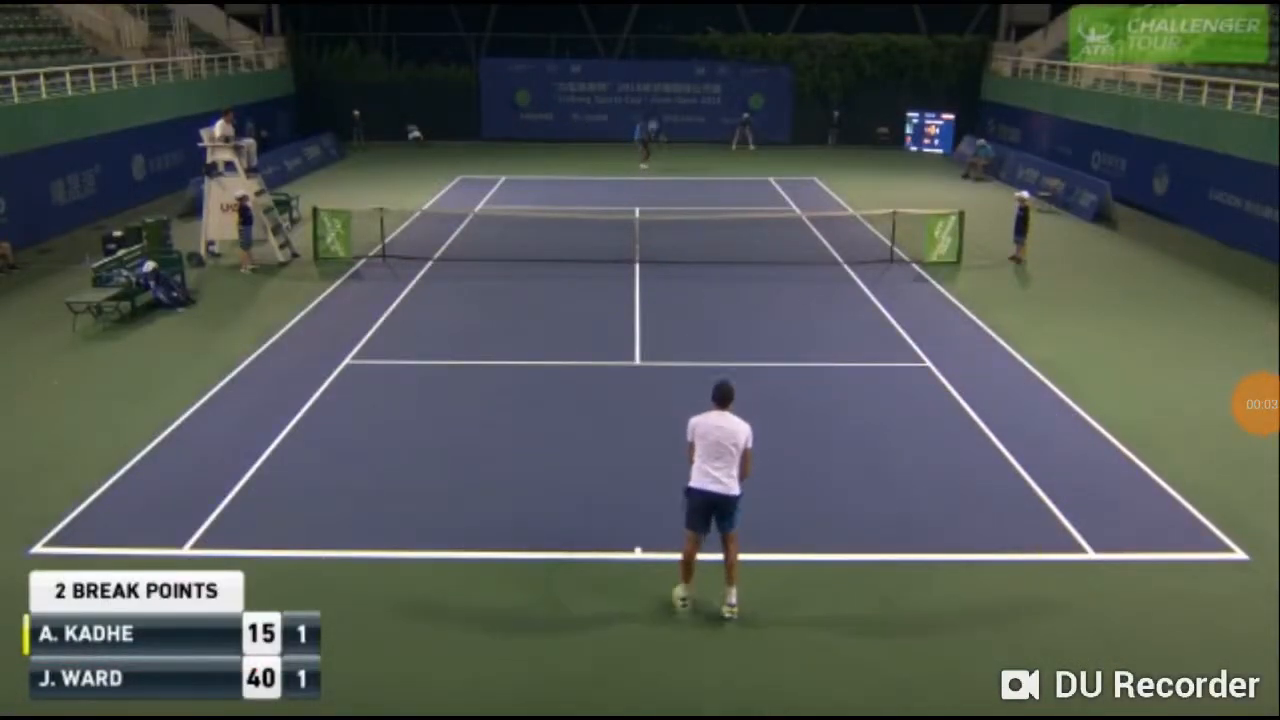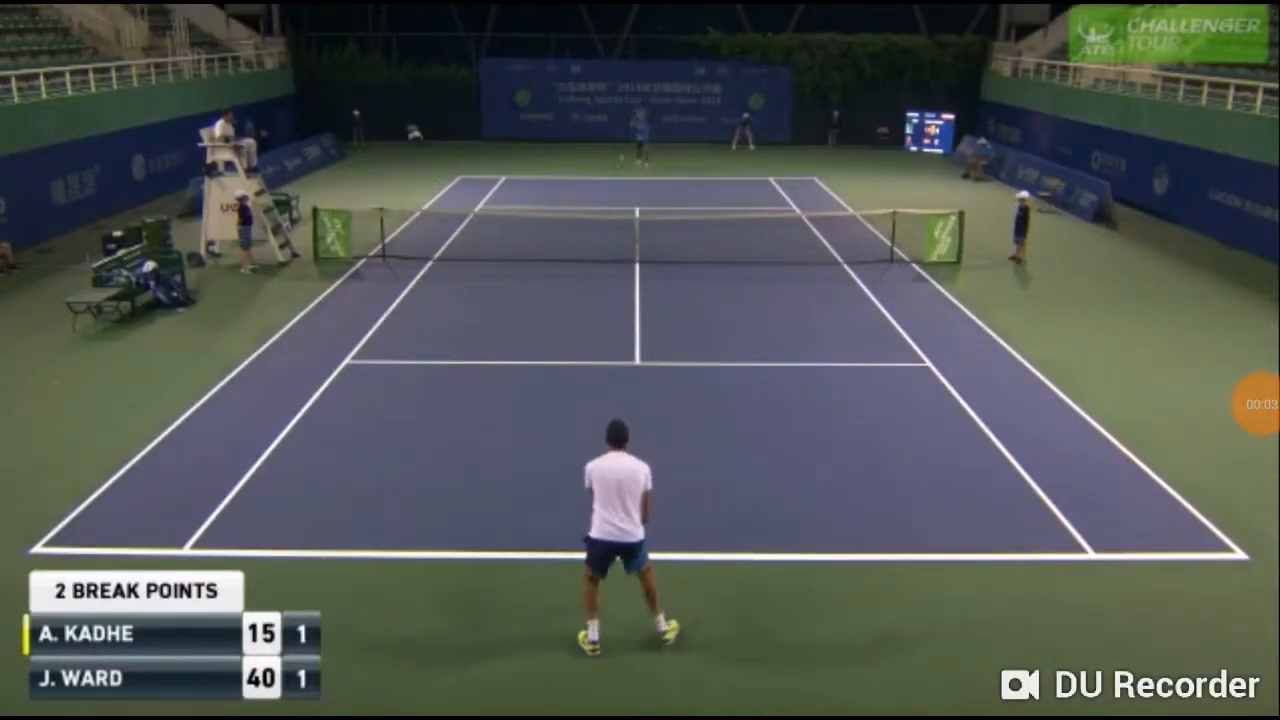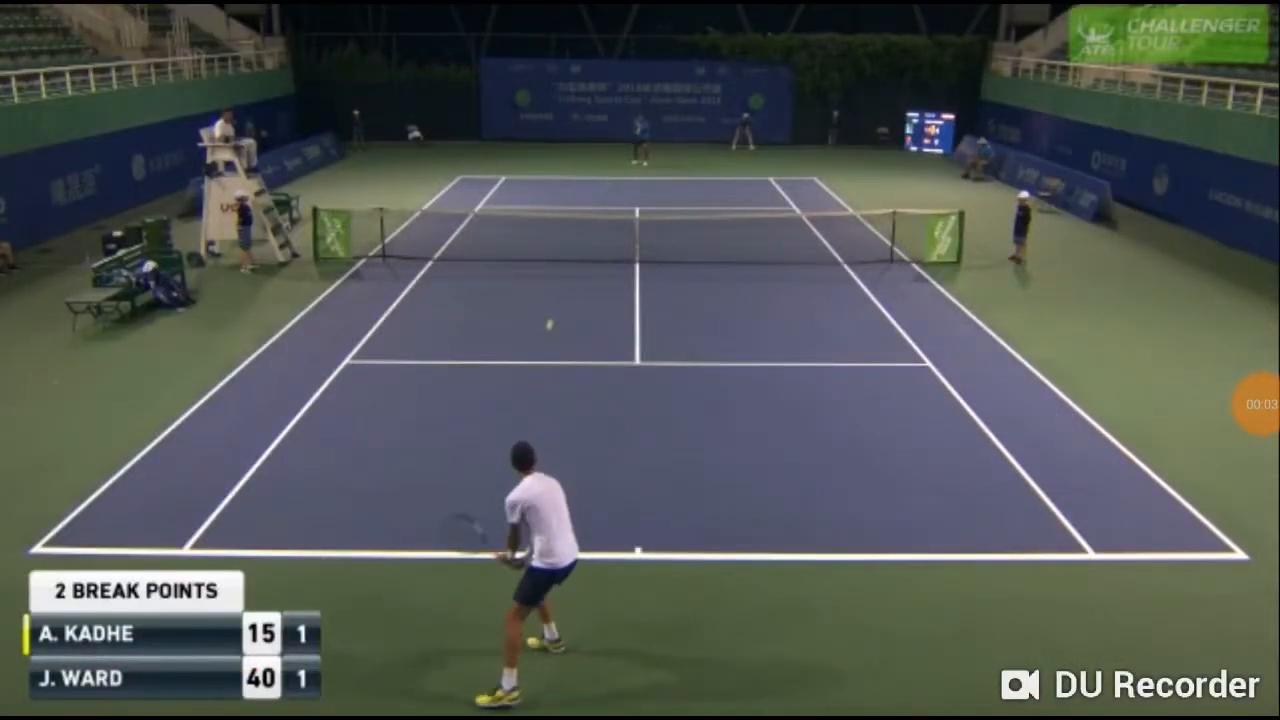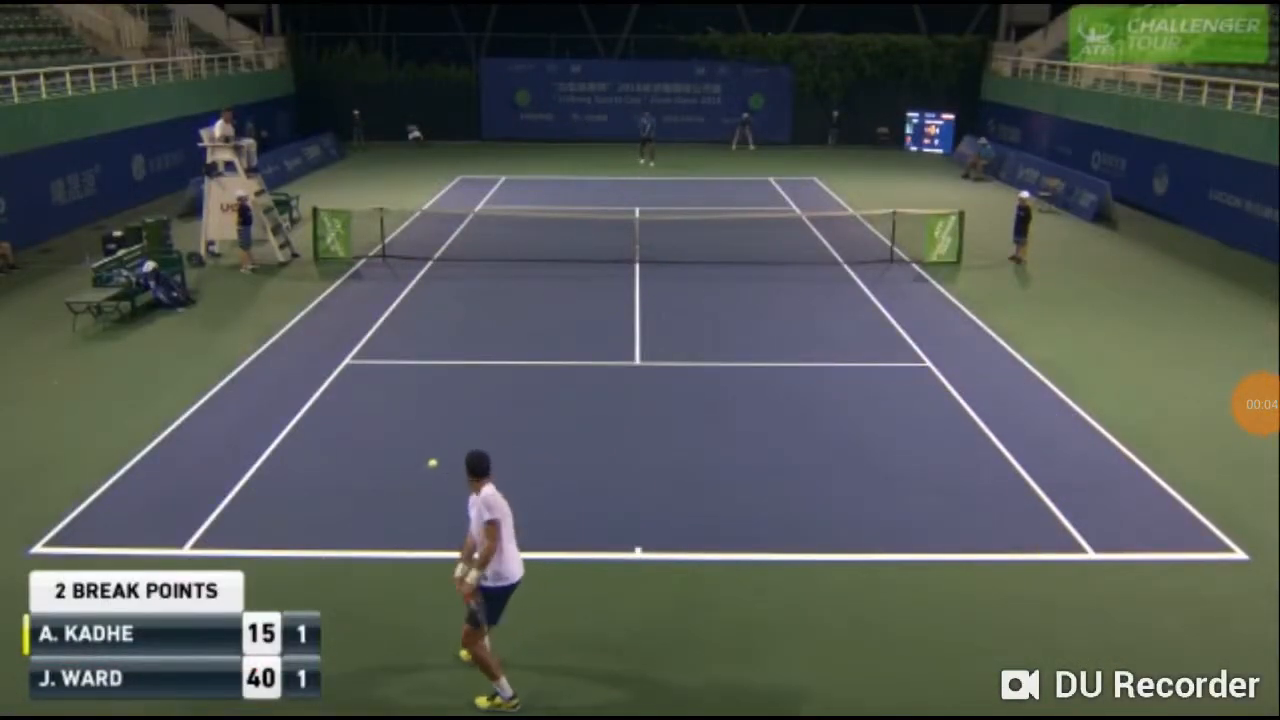
dt=0.4s
person 1, frame 1
left shoulder: (696, 422)
right shoulder: (743, 427)
left elbow: (692, 457)
right elbow: (745, 471)
left hip: (699, 489)
right hip: (729, 492)
left knee: (692, 543)
right knee: (729, 543)
left ankle: (683, 594)
right ankle: (731, 602)
person 1, frame 2
left shoulder: (593, 467)
right shoulder: (642, 468)
right elbow: (646, 513)
left hip: (601, 536)
right hip: (632, 537)
left knee: (590, 580)
right knee: (646, 575)
left ankle: (592, 638)
right ankle: (663, 628)
person 1, frame 3
left shoulder: (517, 497)
right shoulder: (552, 483)
left elbow: (514, 536)
left wrist: (509, 556)
right wrist: (532, 551)
left hip: (549, 562)
right hip: (570, 557)
left knee: (513, 619)
right knee: (534, 591)
left ankle: (508, 689)
right ankle: (552, 637)
person 1, frame 4
left shoulder: (486, 499)
right shoulder: (478, 498)
left elbow: (492, 545)
right elbow: (473, 539)
left wrist: (473, 577)
right wrist: (461, 570)
left hip: (499, 579)
right hip: (501, 573)
left knee: (469, 638)
right knee: (470, 596)
left ankle: (507, 697)
right ankle: (483, 650)
